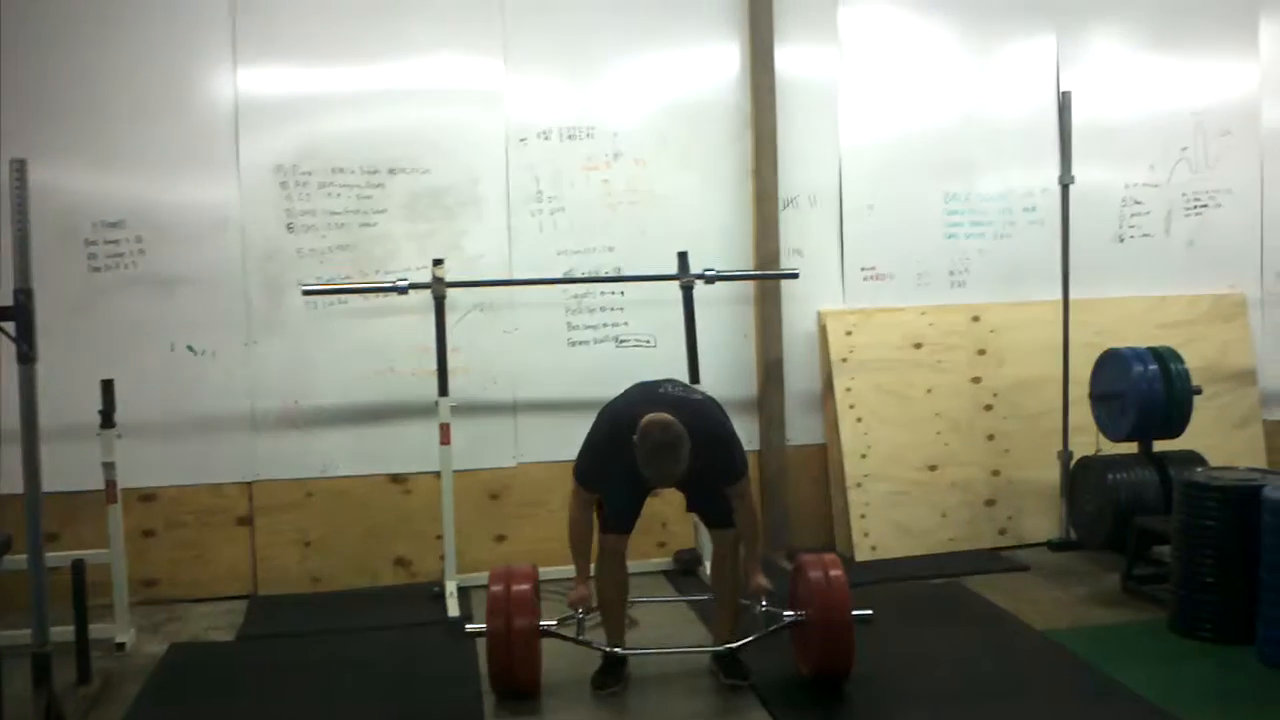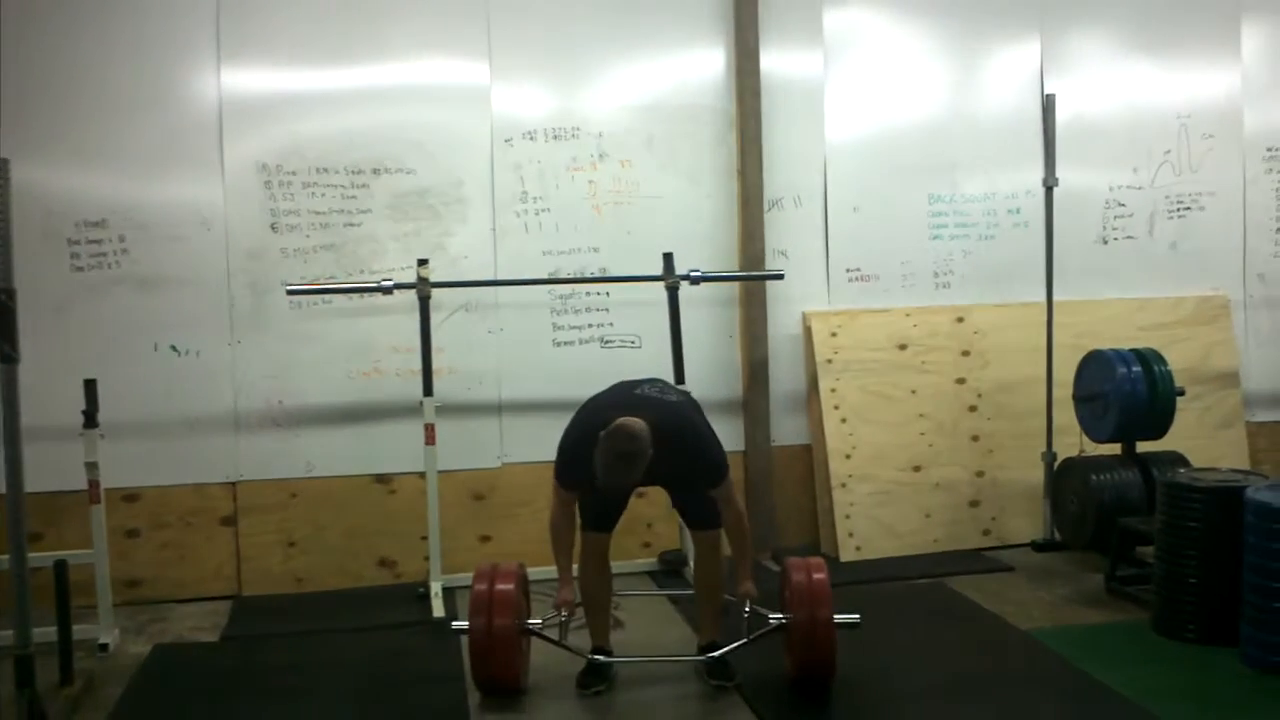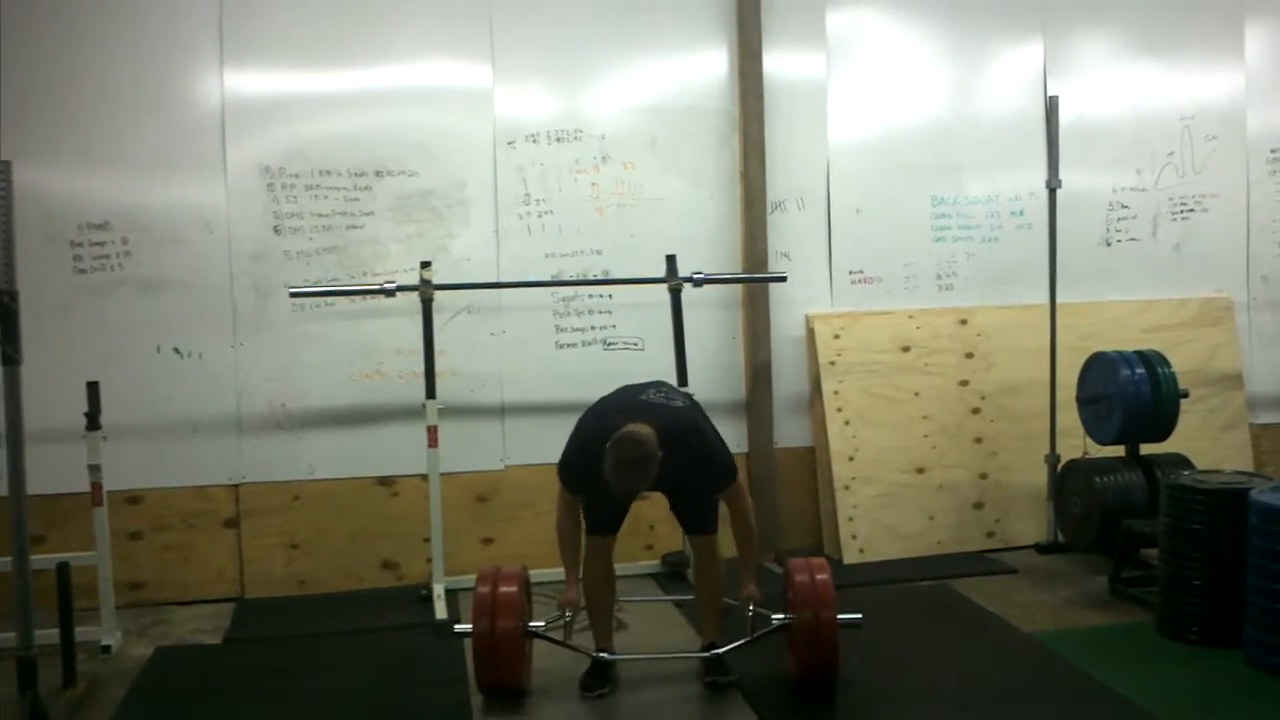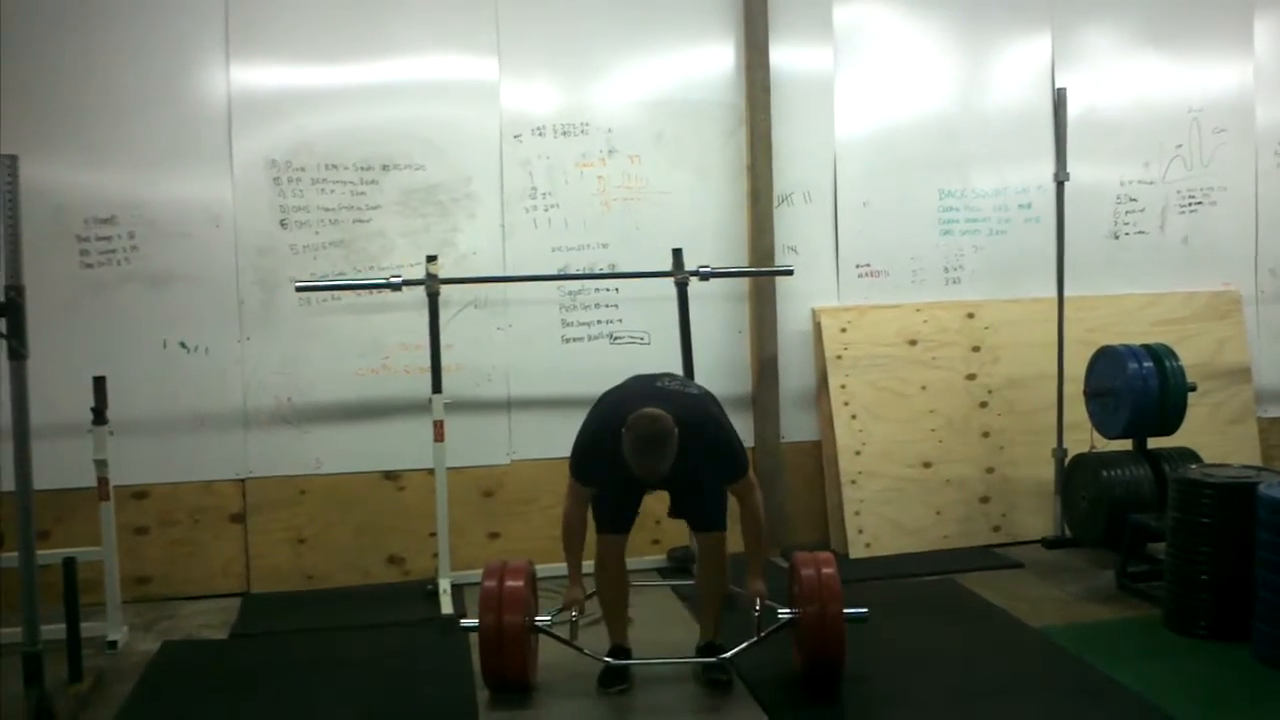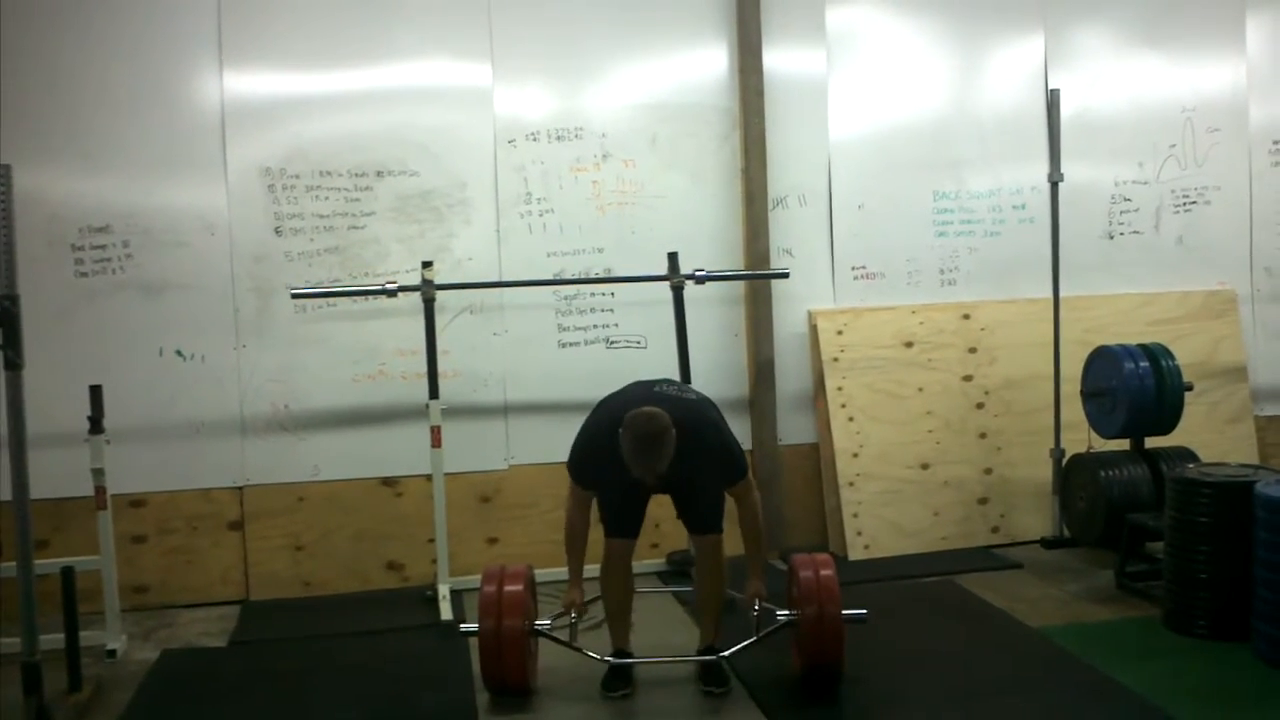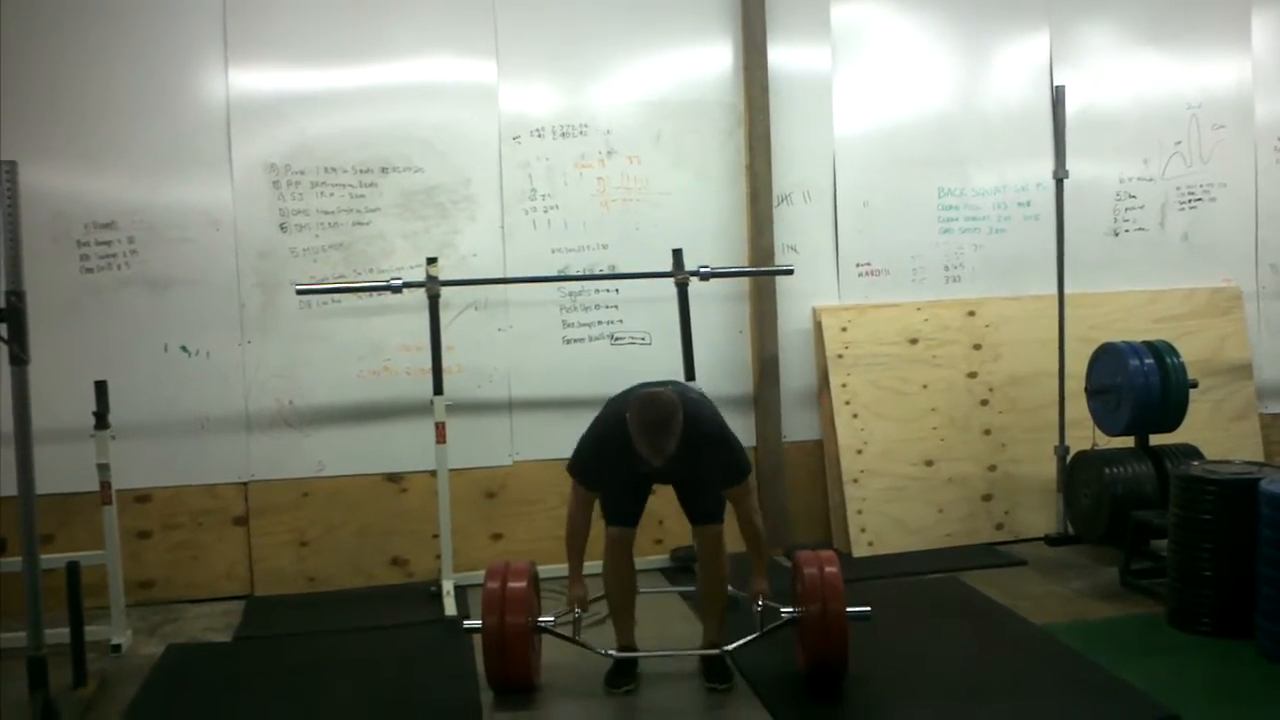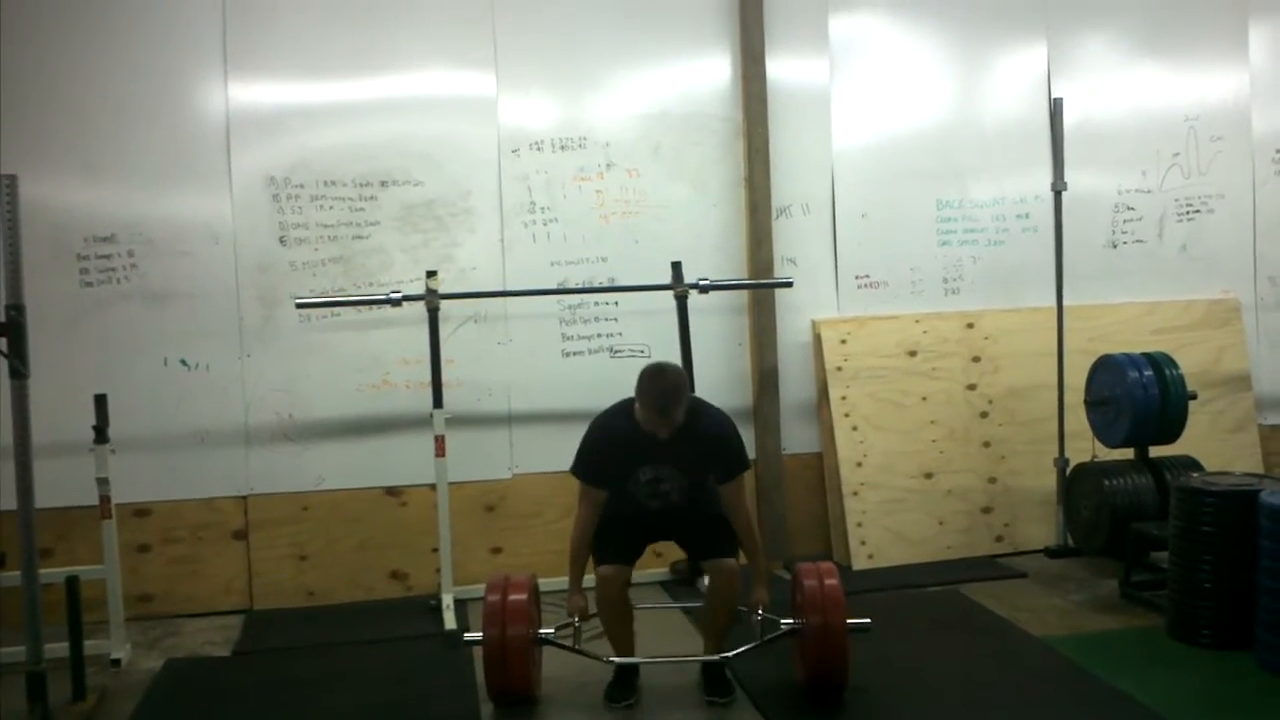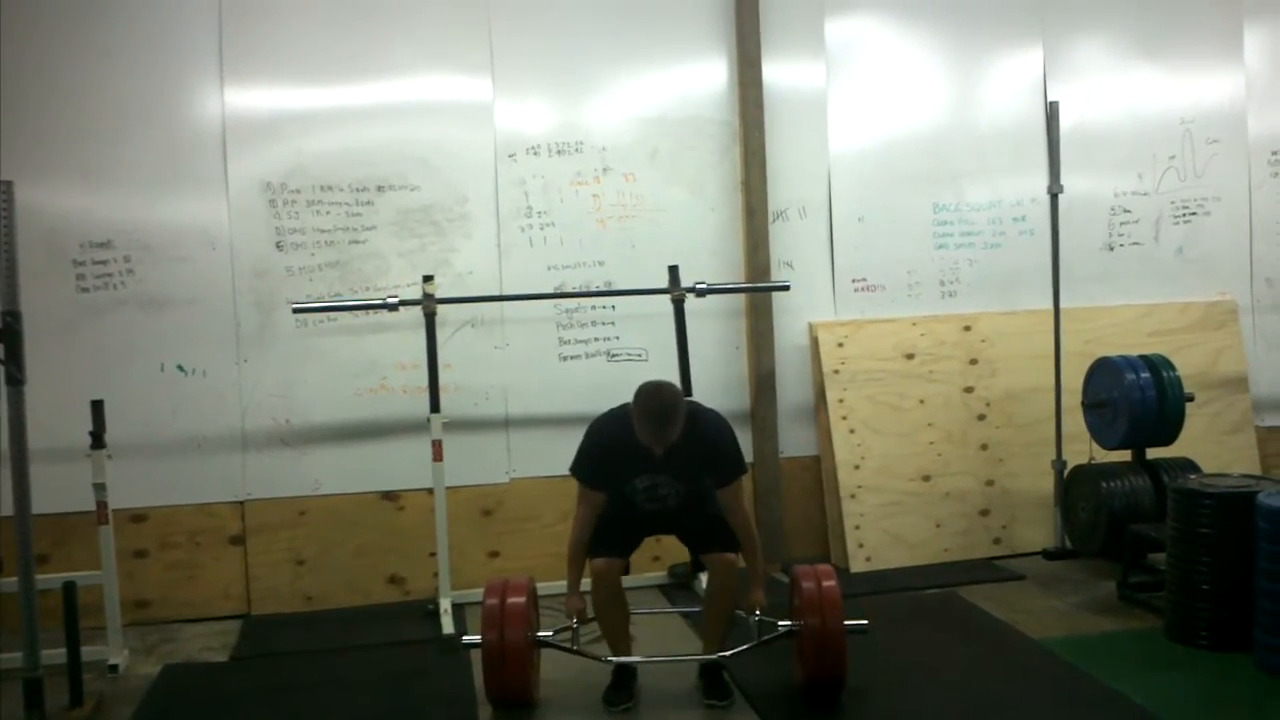
dt=0.5s
person 1, frame 1
left shoulder: (715, 432)
right shoulder: (607, 434)
left elbow: (742, 499)
right elbow: (581, 502)
left wrist: (753, 569)
right wrist: (582, 579)
left hip: (702, 461)
right hip: (623, 465)
left knee: (728, 537)
right knee: (611, 545)
left ankle: (723, 649)
right ankle: (615, 654)
person 1, frame 2
left shoulder: (691, 435)
right shoulder: (580, 436)
left elbow: (728, 502)
right elbow: (563, 505)
left wrist: (744, 576)
right wrist: (565, 582)
left hip: (680, 459)
right hip: (605, 456)
left knee: (709, 540)
right knee: (593, 544)
left ankle: (709, 648)
right ankle: (600, 654)
person 1, frame 3
left shoulder: (699, 441)
right shoulder: (585, 443)
left elbow: (738, 500)
right elbow: (568, 508)
left wrist: (749, 578)
right wrist: (572, 583)
left hip: (686, 463)
left knee: (705, 545)
right knee: (597, 547)
left ankle: (711, 650)
right ankle: (603, 657)
person 1, frame 4
left shoulder: (712, 430)
right shoulder: (598, 433)
left elbow: (749, 495)
right elbow: (576, 503)
left wrist: (755, 574)
right wrist: (574, 581)
left hip: (697, 460)
left knee: (713, 541)
right knee: (609, 547)
left ankle: (708, 646)
right ankle: (619, 650)
person 1, frame 5
left shoulder: (710, 433)
right shoulder: (596, 436)
left elbow: (746, 497)
right elbow: (578, 506)
left wrist: (756, 575)
right wrist: (574, 582)
left hip: (696, 466)
left knee: (709, 546)
right knee: (617, 550)
left ankle: (708, 653)
right ankle: (621, 656)
person 1, frame 6
left shoulder: (711, 430)
right shoulder: (604, 433)
left elbow: (744, 501)
right elbow: (581, 504)
left wrist: (759, 573)
right wrist: (575, 579)
left hip: (696, 463)
left knee: (710, 539)
right knee: (618, 541)
left ankle: (712, 649)
right ankle: (625, 651)
person 1, frame 7
left shoulder: (715, 427)
right shoulder: (606, 431)
left elbow: (736, 505)
right elbow: (589, 508)
left wrist: (759, 580)
right wrist: (575, 588)
left hip: (696, 506)
right hip: (626, 511)
left knee: (727, 569)
right knee: (609, 577)
left ankle: (713, 663)
right ankle: (625, 666)
person 1, frame 8
left shoulder: (712, 430)
right shoulder: (604, 434)
left elbow: (734, 508)
right elbow: (587, 512)
left wrist: (757, 583)
right wrist: (573, 590)
left hip: (694, 503)
right hip: (625, 507)
left knee: (725, 562)
right knee: (603, 569)
left ankle: (711, 666)
right ankle: (624, 668)
